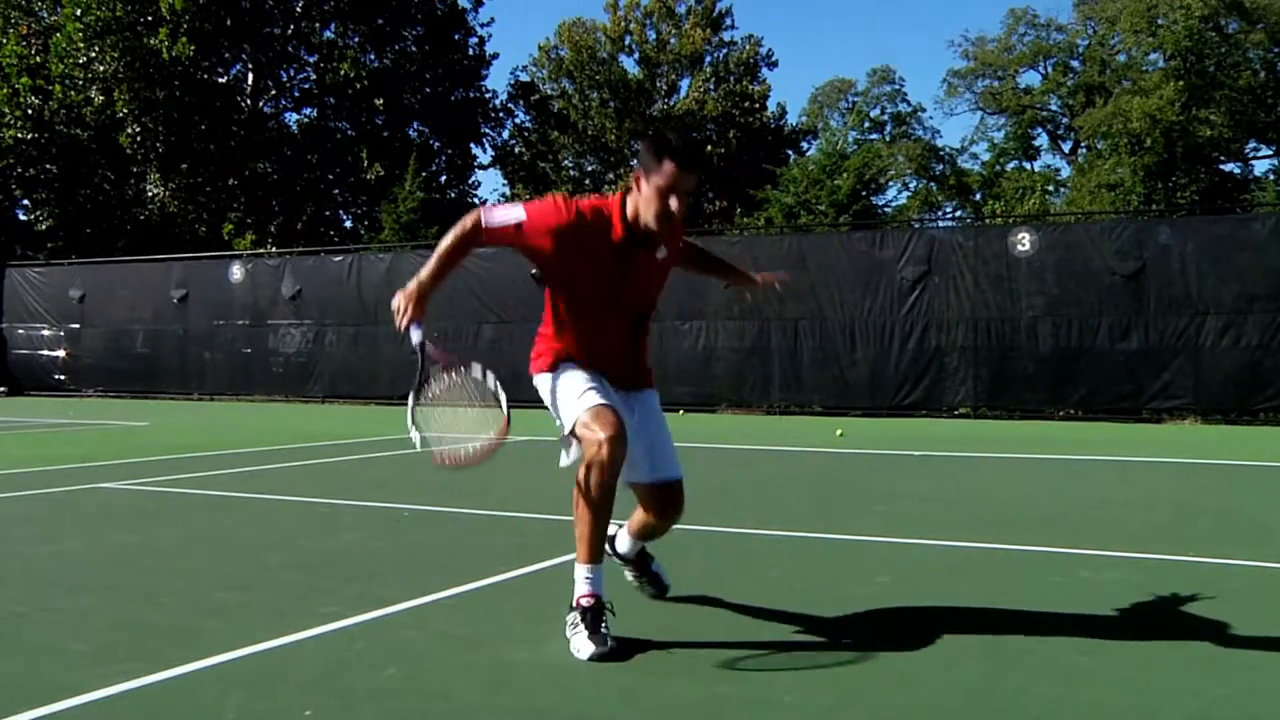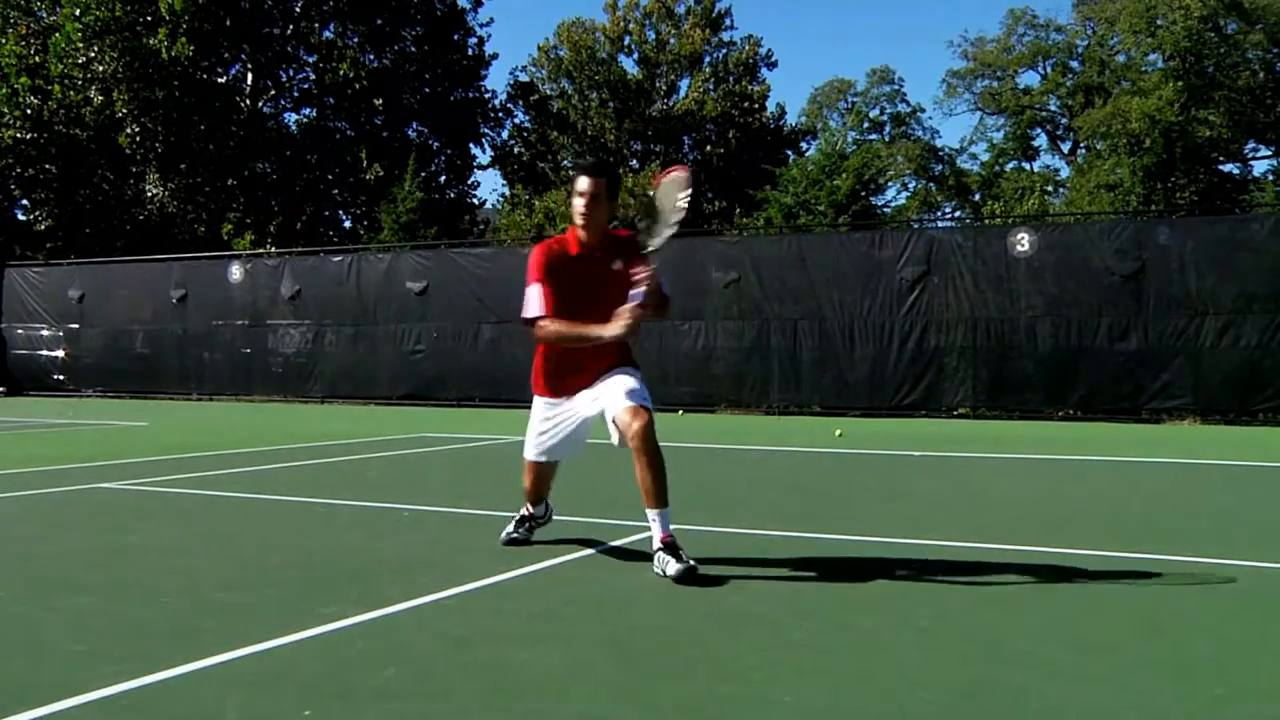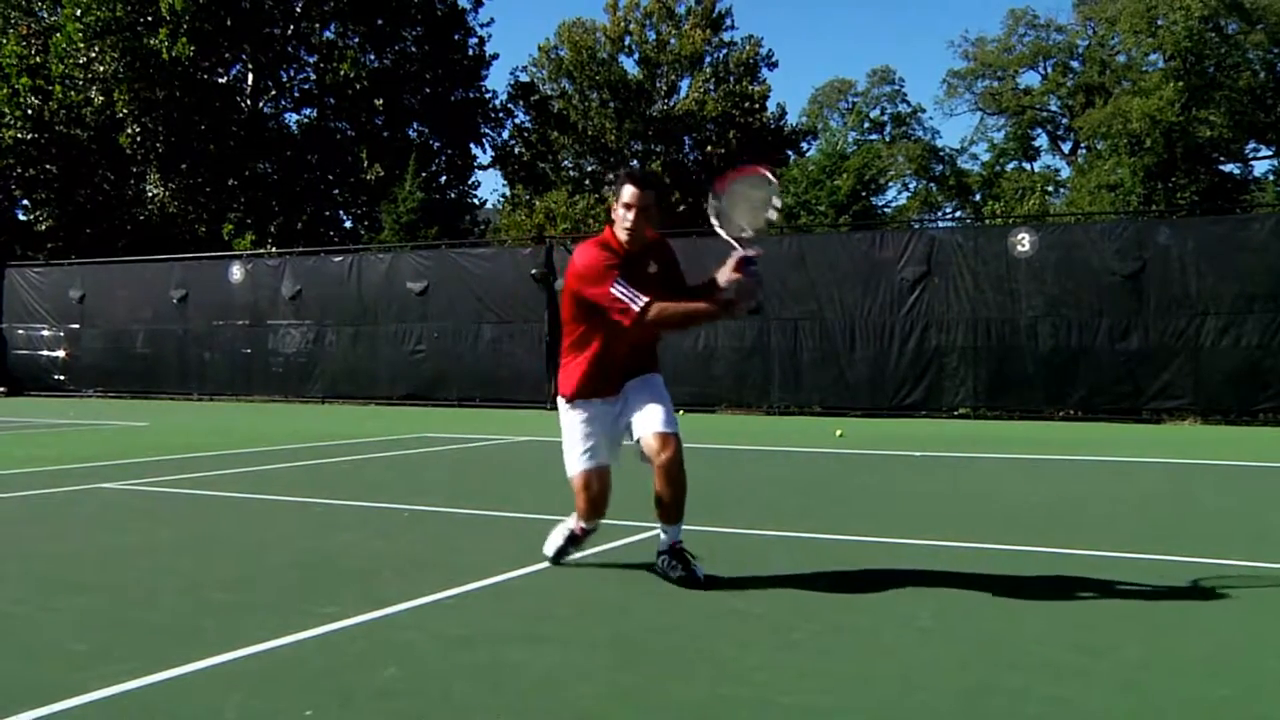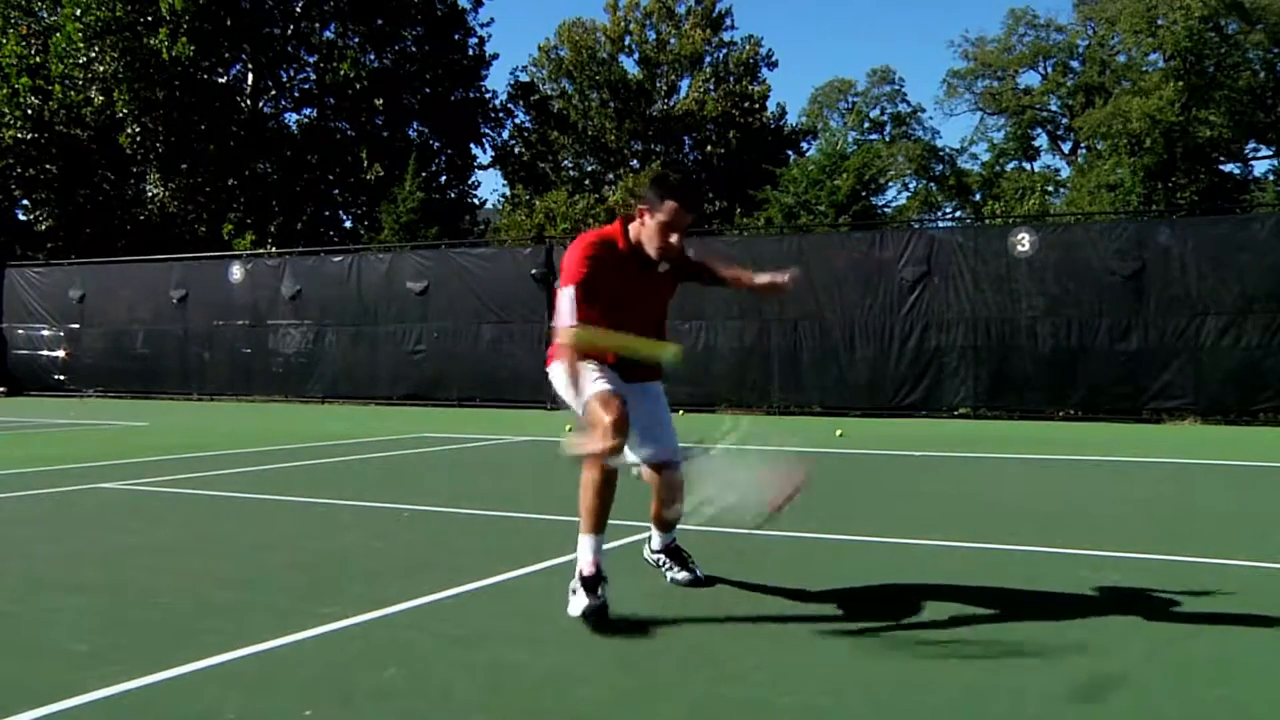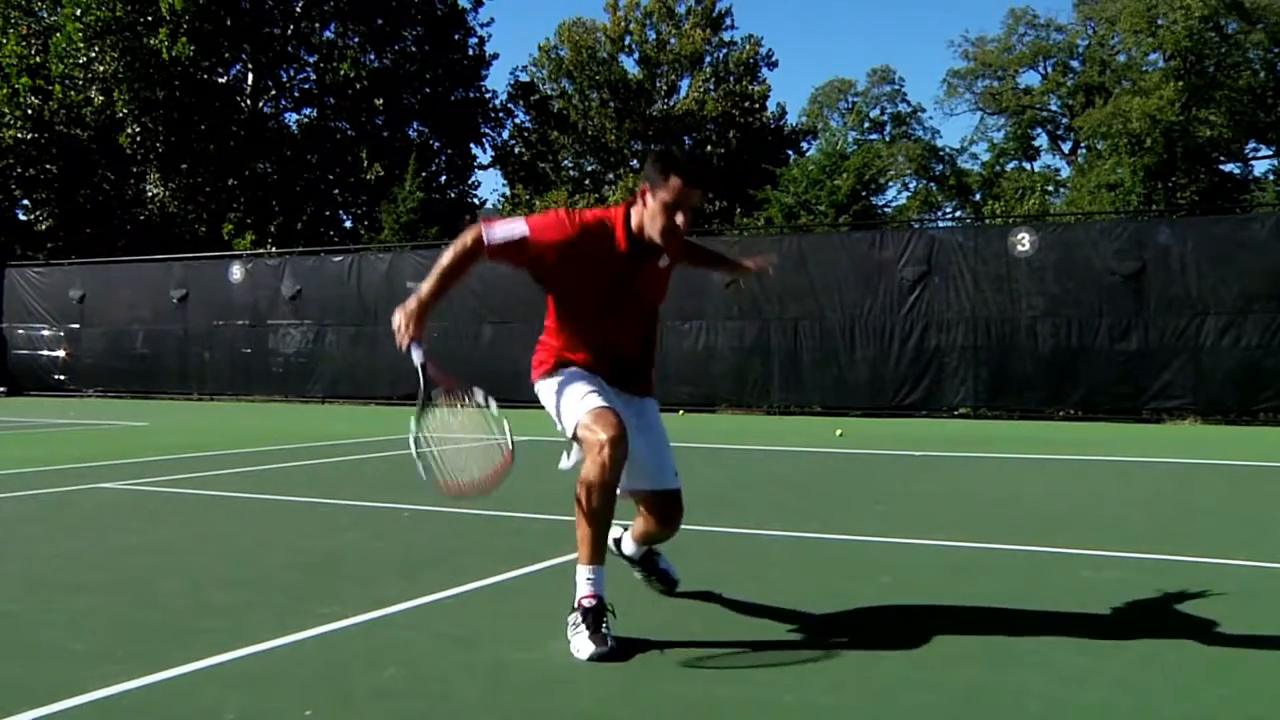
dt=0.4s
person 1, frame 1
left shoulder: (665, 231)
right shoulder: (571, 220)
right elbow: (475, 225)
left wrist: (744, 277)
right wrist: (420, 285)
left hip: (631, 378)
right hip: (570, 365)
left knee: (666, 505)
right knee: (606, 435)
left ankle: (629, 543)
right ankle: (585, 603)
person 1, frame 2
left shoulder: (630, 247)
right shoulder: (546, 256)
left elbow: (661, 308)
right elbow: (543, 329)
left wrist: (647, 293)
right wrist: (604, 333)
left hip: (612, 370)
right hip: (555, 382)
left knee: (639, 426)
right knee: (536, 474)
left ankle: (663, 544)
right ankle: (536, 511)
person 1, frame 3
left shoulder: (658, 250)
right shoulder: (591, 259)
left elbow: (685, 300)
right elbow: (652, 316)
left wrist: (721, 280)
right wrist: (725, 305)
left hip: (637, 377)
right hip: (586, 387)
left knee: (666, 451)
right knee: (593, 502)
left ankle: (671, 547)
right ankle: (582, 523)
person 1, frame 4
left shoulder: (669, 251)
right shoulder: (589, 252)
left elbow: (696, 269)
right elbow: (569, 336)
left wrist: (753, 281)
right wrist: (587, 417)
left hip: (639, 373)
right hip: (583, 364)
left knee: (667, 481)
right knee: (612, 420)
left ankle: (662, 545)
right ankle: (587, 570)
person 1, frame 5
left shoulder: (666, 238)
right shoulder: (575, 232)
right elbow: (478, 237)
left wrist: (732, 265)
right wrist: (421, 299)
left hip: (633, 384)
right hip: (571, 371)
left knee: (667, 516)
right knee: (609, 439)
left ankle: (634, 543)
right ankle: (588, 603)
